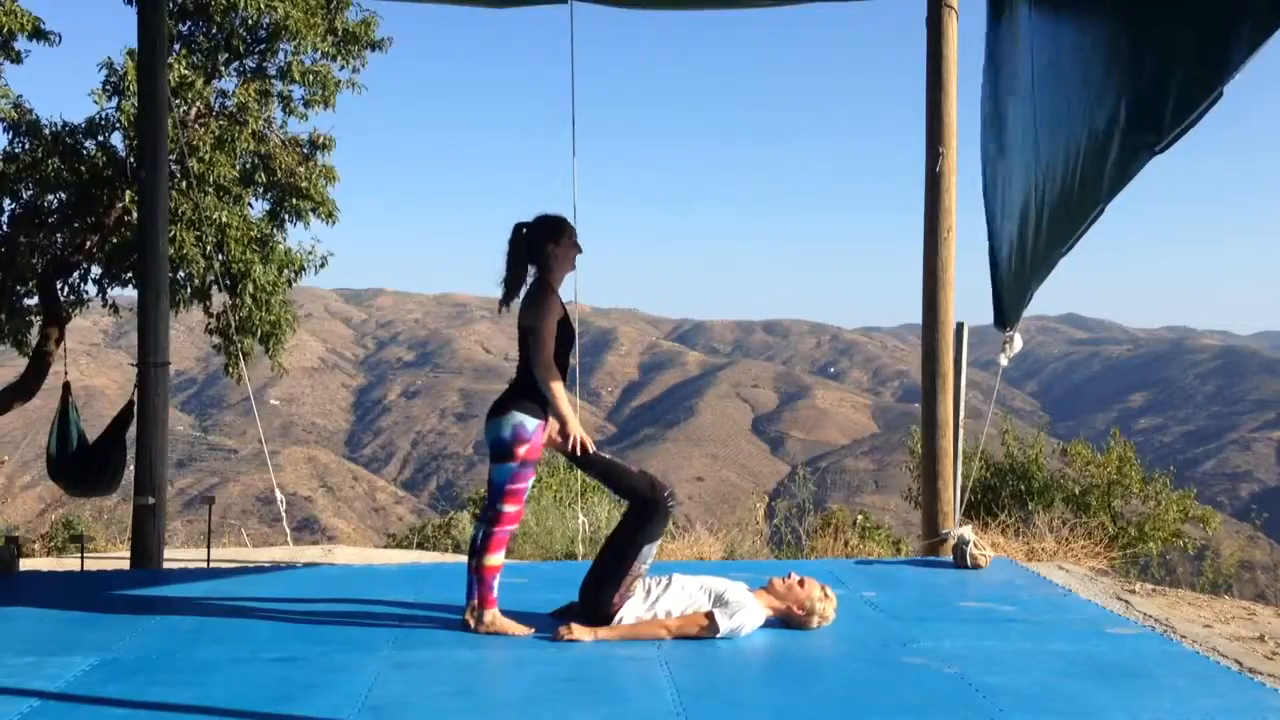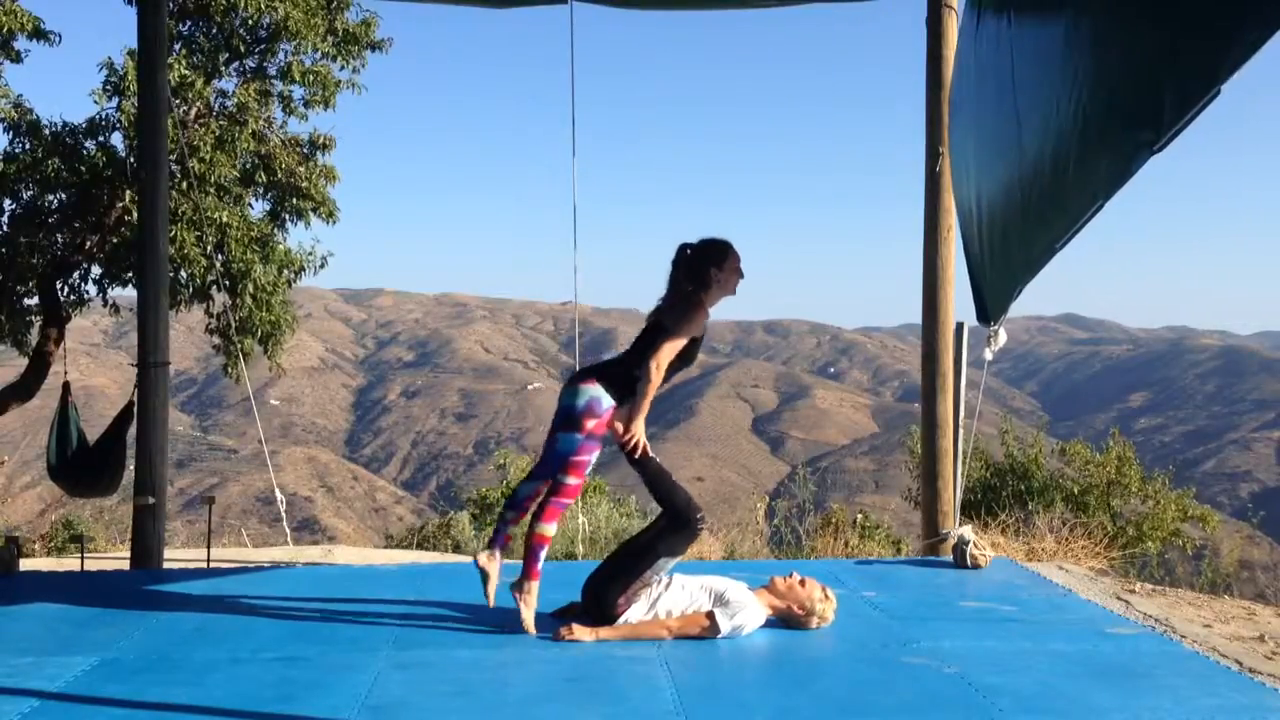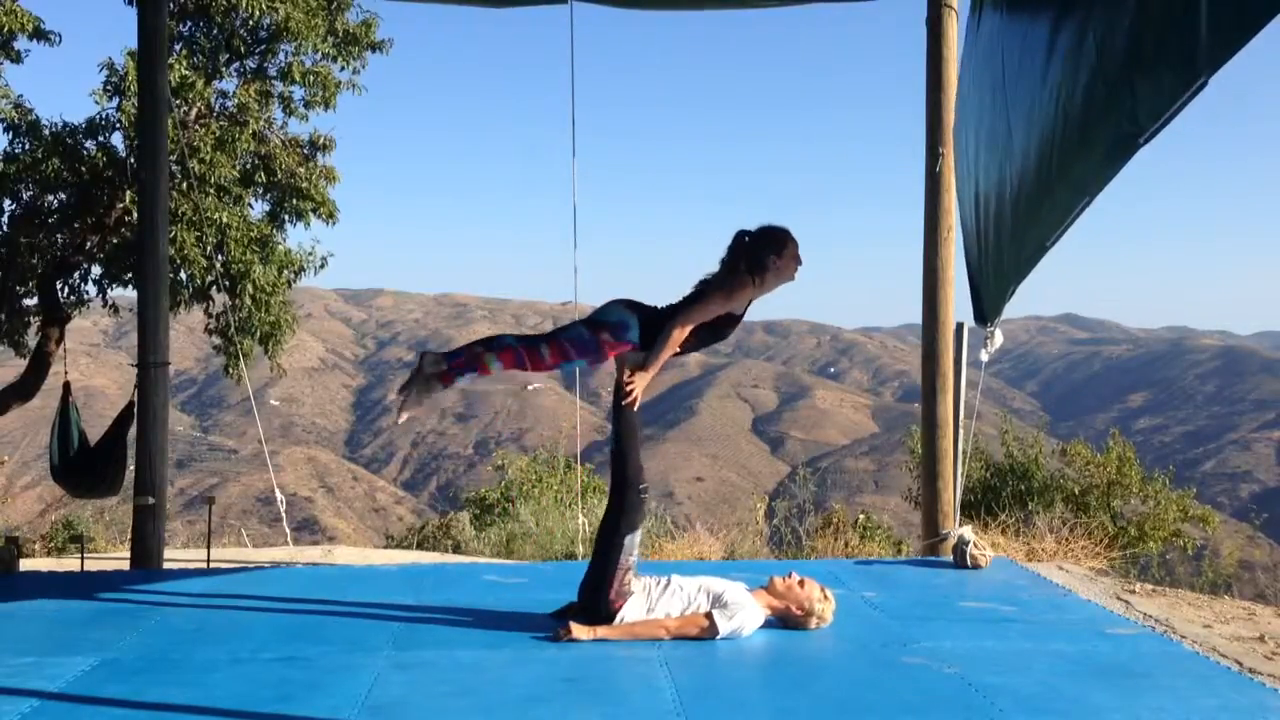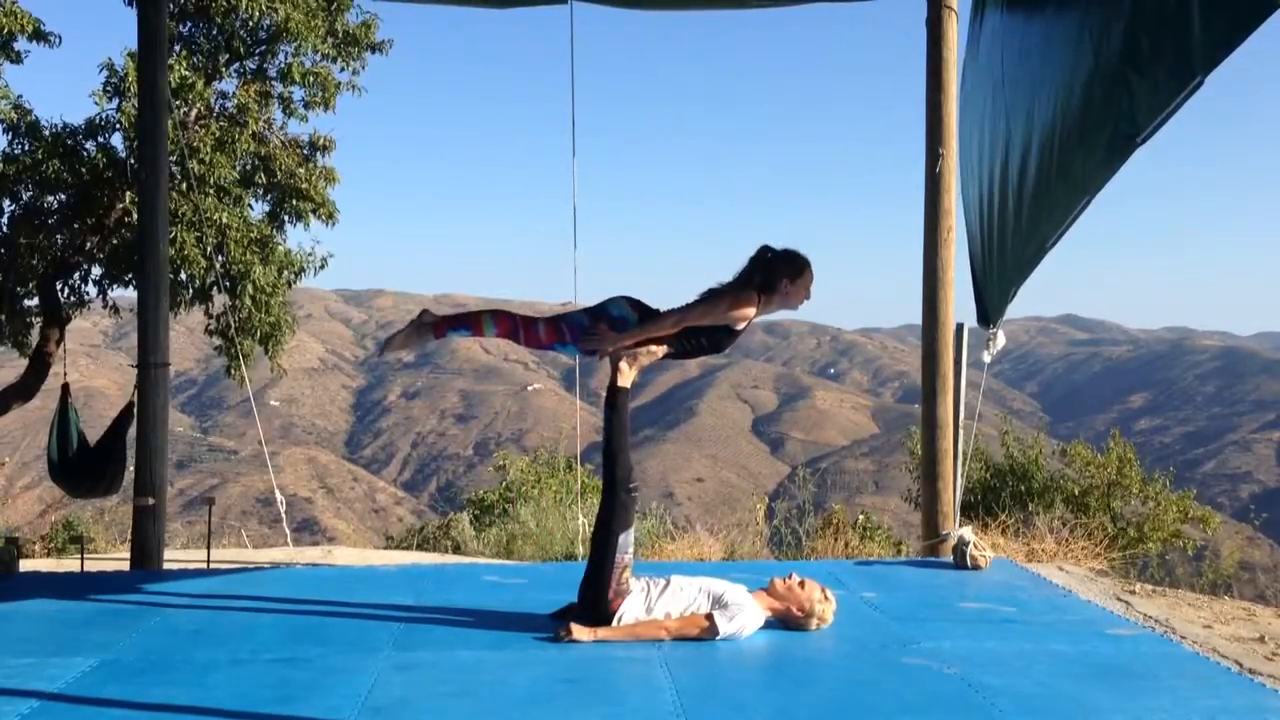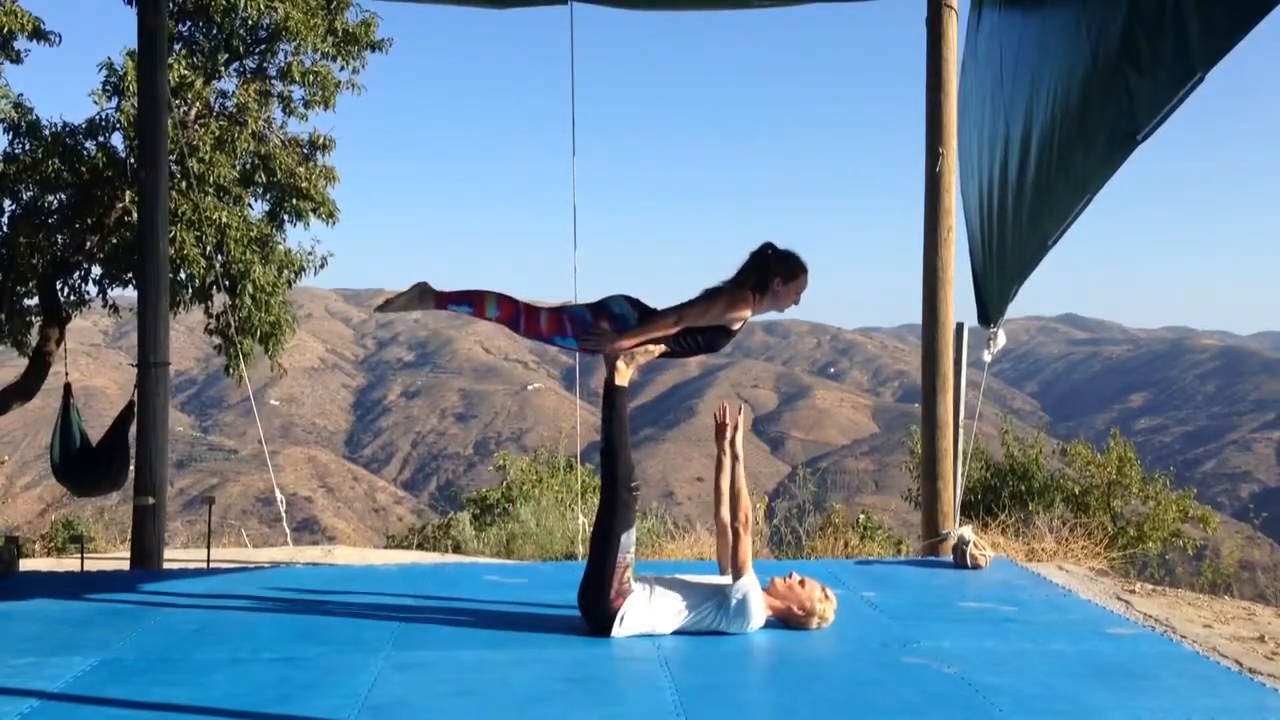
dt=1s
person 1, frame 1
left shoulder: (541, 294)
right shoulder: (546, 296)
right elbow: (543, 366)
left wrist: (552, 418)
right wrist: (571, 420)
left hip: (517, 415)
right hip: (520, 418)
left knee: (495, 514)
right knee: (505, 517)
left ankle: (476, 606)
right ankle: (488, 613)
person 1, frame 2
left shoulder: (683, 303)
right shoulder: (697, 313)
right elbow: (655, 365)
left wrist: (625, 411)
right wrist: (638, 420)
left hip: (589, 388)
right hip: (595, 398)
left knee: (544, 475)
right knee: (562, 491)
left ankle: (493, 553)
right ankle: (528, 582)
person 1, frame 3
left shoulder: (737, 284)
right shoulder: (742, 290)
right elbow: (681, 325)
left wrist: (643, 362)
right wrist: (647, 373)
left hip: (626, 326)
right hip: (624, 330)
left knee: (533, 348)
right knee: (530, 355)
left ankle: (439, 362)
right ankle: (433, 381)
person 1, frame 4
left shoulder: (742, 298)
right shoulder: (745, 307)
right elbow: (679, 319)
left wrist: (625, 340)
right wrist: (623, 341)
left hip: (627, 322)
right hip: (625, 325)
left knee: (530, 330)
right knee: (527, 331)
left ankle: (434, 324)
right ankle: (428, 330)
person 1, frame 5
left shoulder: (735, 298)
right shoulder: (741, 306)
right elbow: (679, 318)
left wrist: (625, 340)
right wrist: (623, 342)
left hip: (624, 322)
right hip: (620, 325)
left knee: (529, 321)
right knee: (525, 319)
left ankle: (431, 298)
right ankle: (429, 299)
person 2, frame 1
left shoulder: (746, 615)
right shoulder: (744, 595)
left elbow: (670, 628)
left wrist: (595, 632)
left hip: (612, 608)
right hip: (613, 603)
left knee: (656, 498)
person 2, frame 2
left shoulder: (747, 615)
right shoulder: (743, 597)
left elbow: (671, 628)
left wrist: (596, 633)
left hip: (615, 605)
right hip: (614, 601)
left knee: (687, 518)
person 2, frame 3
left shoulder: (744, 617)
right shoulder: (742, 596)
left elbow: (668, 628)
left wrist: (594, 632)
left hip: (612, 606)
right hip: (615, 604)
left knee: (631, 494)
left ankle: (625, 386)
person 2, frame 4
left shoulder: (745, 618)
right shoulder: (742, 599)
left elbow: (668, 629)
left wrist: (594, 633)
left hip: (612, 611)
right hip: (616, 605)
left knee: (620, 499)
left ankle: (622, 380)
person 2, frame 5
left shoulder: (749, 612)
right shoulder: (740, 596)
left elbow: (742, 525)
right elbow: (725, 519)
left wrist: (737, 456)
right wrist: (724, 451)
left hip: (611, 612)
right hip: (611, 608)
left knee: (622, 498)
left ankle: (620, 379)
